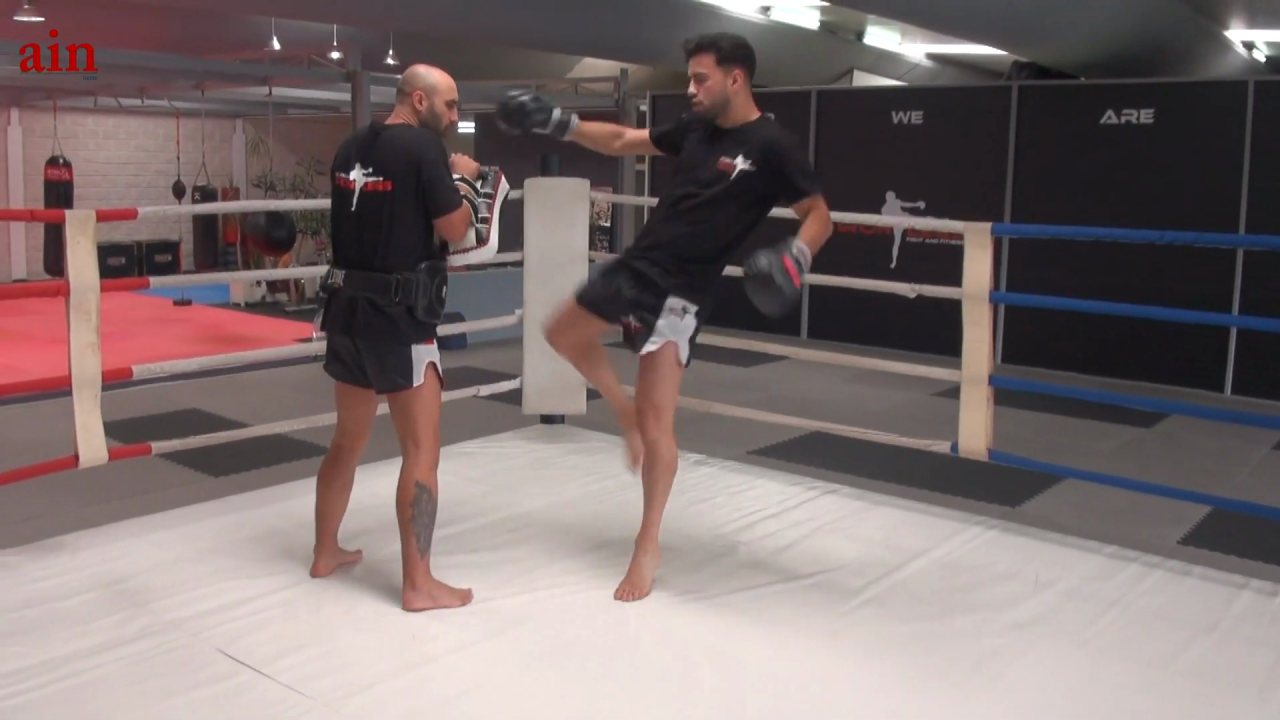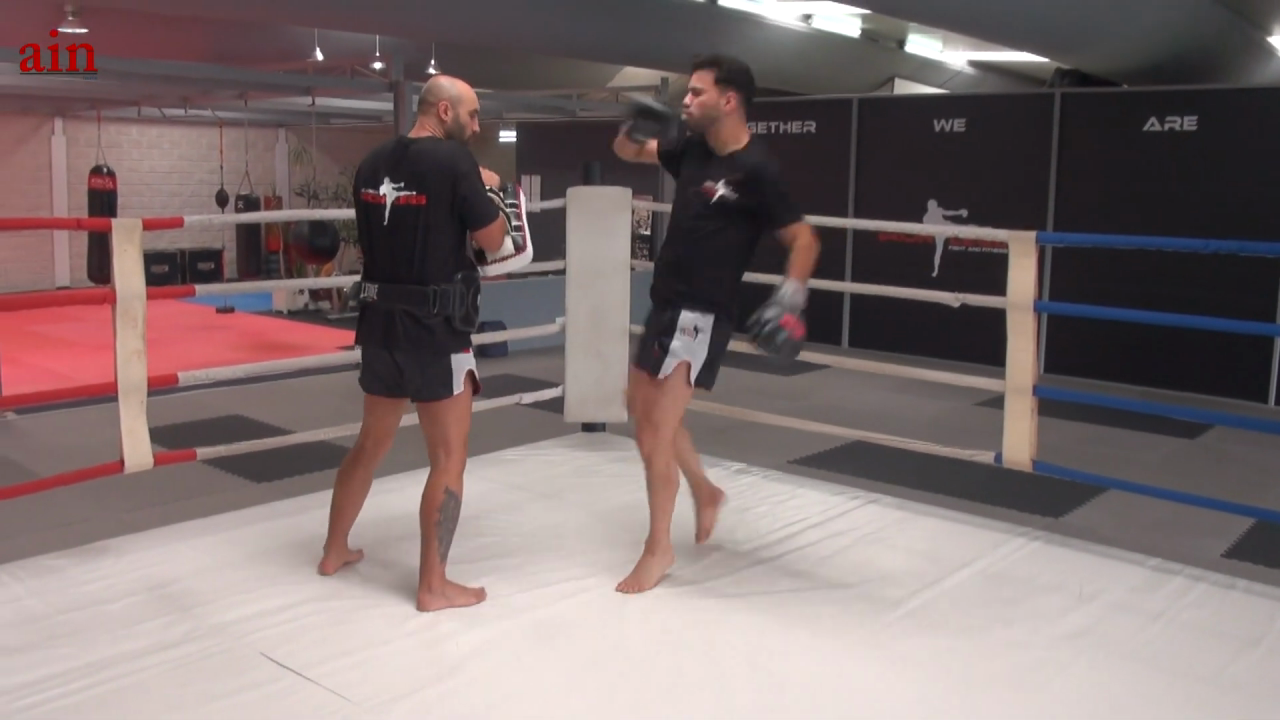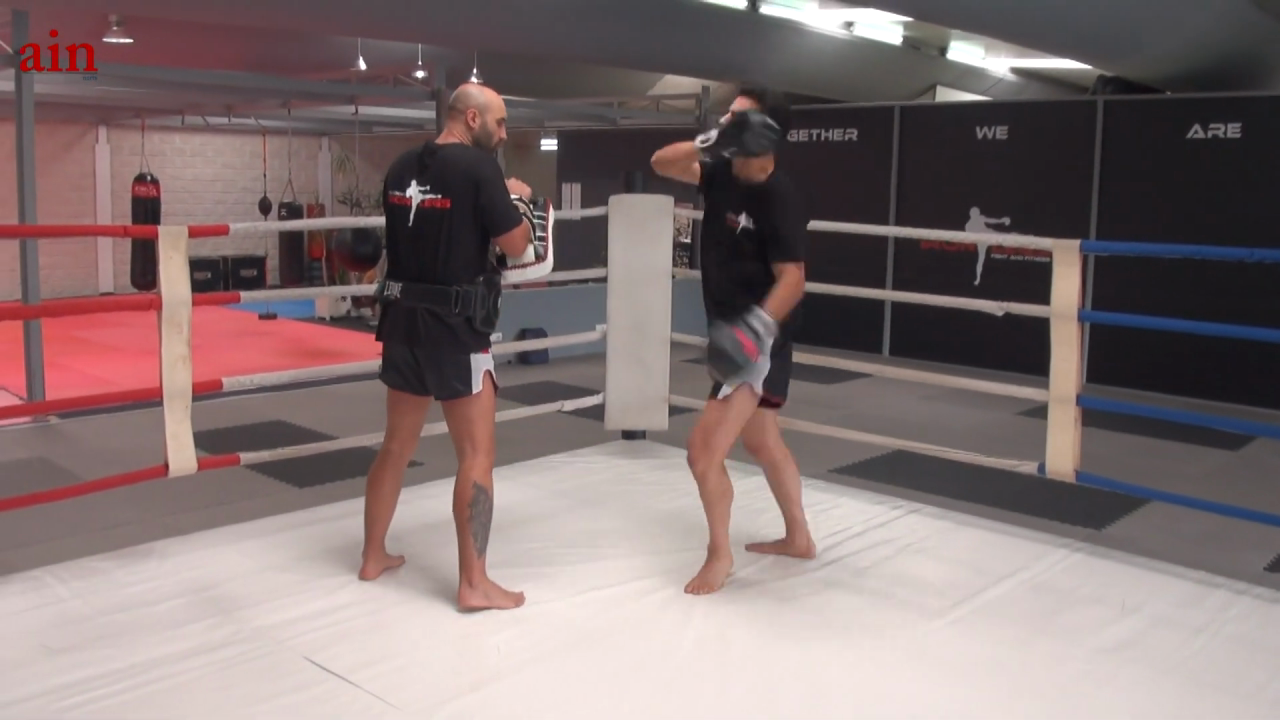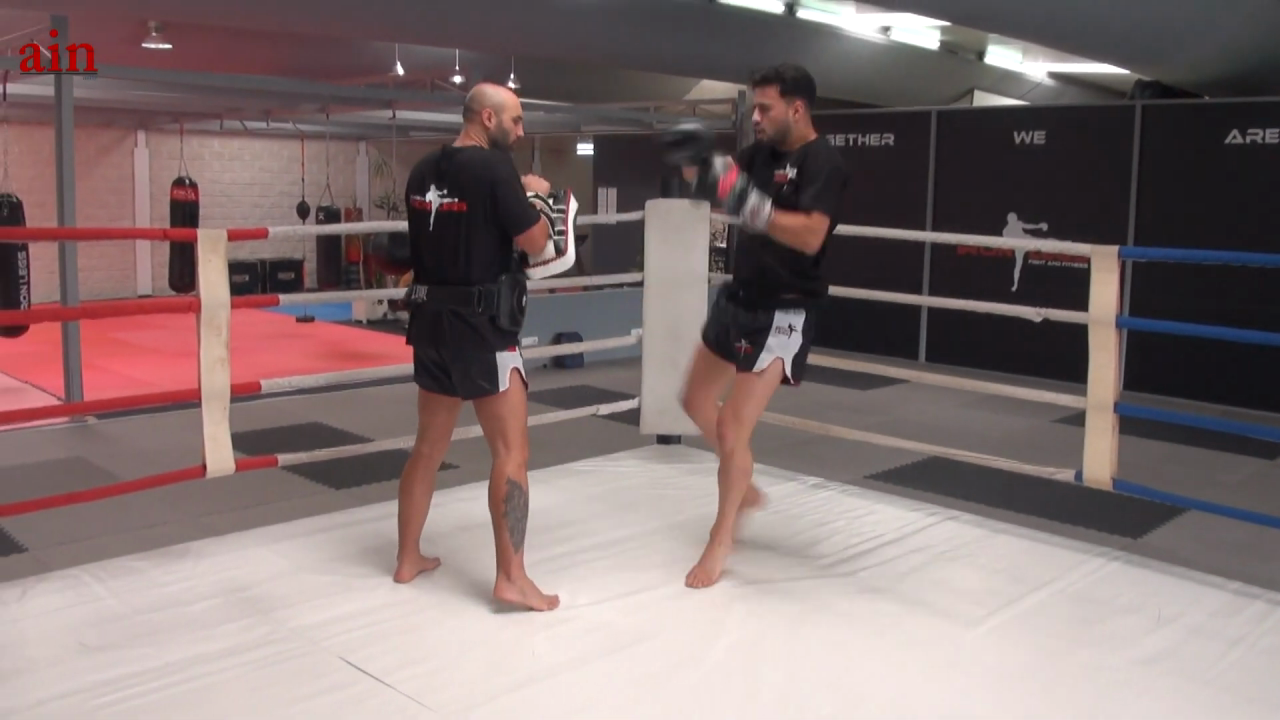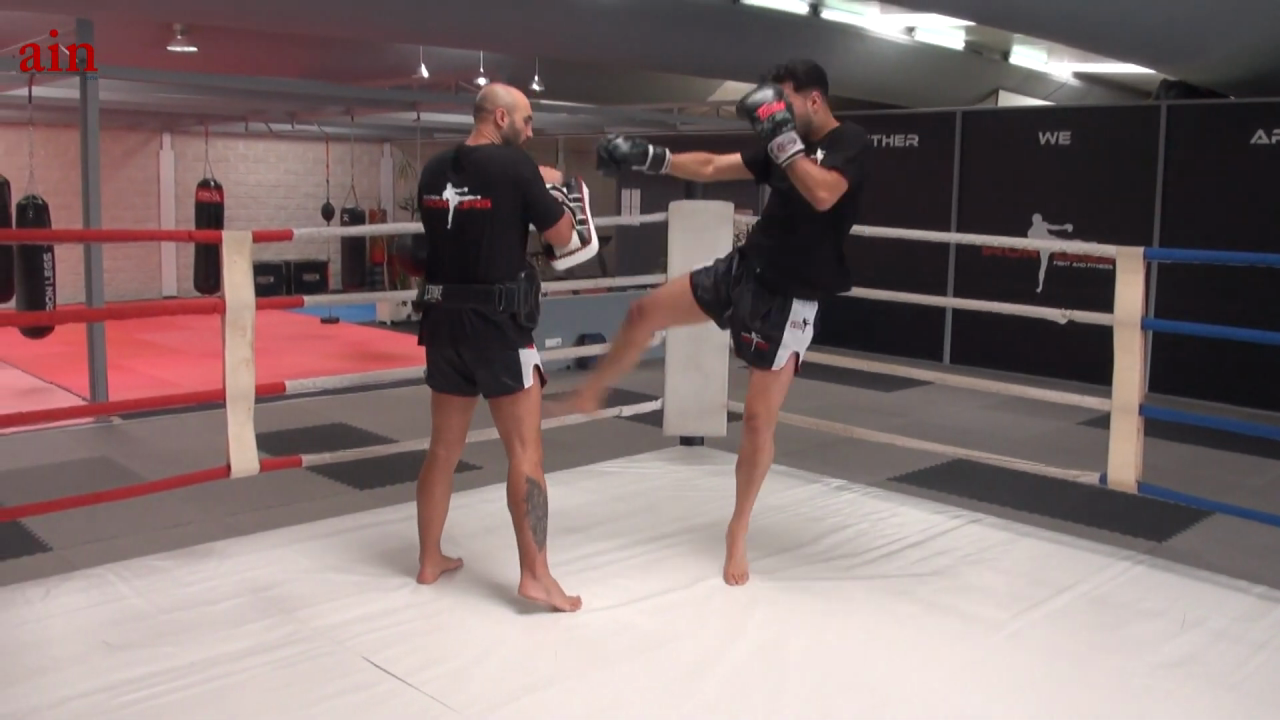
dt=0.5s
person 1, frame 1
left shoulder: (351, 149)
right shoulder: (421, 146)
right elbow: (455, 229)
right wrist: (460, 176)
left hip: (349, 309)
right hip: (398, 316)
left knee: (348, 438)
right knee: (422, 451)
left ankle: (326, 551)
right ankle: (419, 584)
person 1, frame 2
left shoulder: (372, 164)
right shoulder: (453, 159)
right elbow: (492, 241)
right wrist: (485, 189)
left hip: (381, 320)
right hip: (434, 327)
left knee: (372, 442)
right knee: (449, 457)
left ankle: (334, 550)
right ankle: (433, 585)
person 1, frame 3
left shoulder: (401, 168)
right shoulder: (477, 166)
right elbow: (515, 245)
right wrist: (515, 197)
left hip: (404, 319)
right hip: (455, 325)
left knee: (397, 445)
right knee: (477, 455)
left ankle: (373, 556)
right ankle: (474, 583)
person 1, frame 4
left shoulder: (425, 170)
right shoulder: (493, 166)
right elbow: (534, 242)
right wrist: (533, 194)
left hip: (432, 320)
right hip: (482, 325)
left knee: (428, 447)
right knee: (511, 451)
left ankle: (408, 558)
right ankle: (511, 578)
person 1, frame 5
left shoulder: (434, 170)
right shoulder: (512, 163)
right elbow: (564, 236)
right wrist: (550, 187)
left hip: (444, 320)
right hip: (498, 324)
left knee: (443, 447)
right knee: (525, 449)
left ankle: (430, 560)
right ankle: (535, 576)
person 2, frame 1
left shoulder: (774, 146)
right shoulder: (693, 129)
left elbow: (819, 215)
right elbow: (618, 140)
left wrist: (793, 258)
right wrist: (551, 121)
left hip: (677, 296)
right hip: (634, 266)
left knee: (655, 423)
right knee: (562, 335)
left ankle: (647, 550)
right ankle: (626, 410)
person 2, frame 2
left shoulder: (755, 170)
right shoulder: (696, 146)
left elbow: (803, 243)
right elbow: (632, 149)
left wrist: (786, 304)
right wrist: (639, 123)
left hip: (696, 313)
right hip: (669, 301)
left knee: (652, 433)
right knee: (648, 417)
left ankle: (659, 549)
right ankle: (706, 492)
person 2, frame 3
left shoulder: (781, 200)
right shoulder: (726, 166)
left elbow: (792, 281)
right elbow: (664, 163)
left wrist: (751, 332)
right wrist: (715, 139)
left hip: (757, 337)
right hip: (731, 323)
left knee: (702, 454)
right knee: (763, 444)
left ankle: (718, 557)
right ankle: (798, 538)
person 2, frame 4
left shoulder: (823, 165)
right shoulder: (763, 153)
left elbow: (811, 239)
right elbow: (703, 180)
left wrist: (743, 200)
right wrist: (690, 159)
left hip: (781, 312)
right hip: (740, 295)
left knee: (731, 429)
right knee: (694, 401)
left ankle: (718, 546)
right ankle: (743, 490)
person 2, frame 5
left shoulder: (850, 143)
right shoulder: (783, 146)
left elbow: (823, 196)
right elbow: (712, 167)
left wrist: (779, 133)
right wrist: (648, 156)
left hip: (788, 303)
right hip: (741, 271)
left knee: (759, 421)
right knee: (644, 313)
left ankle: (738, 533)
right ankle: (592, 392)
